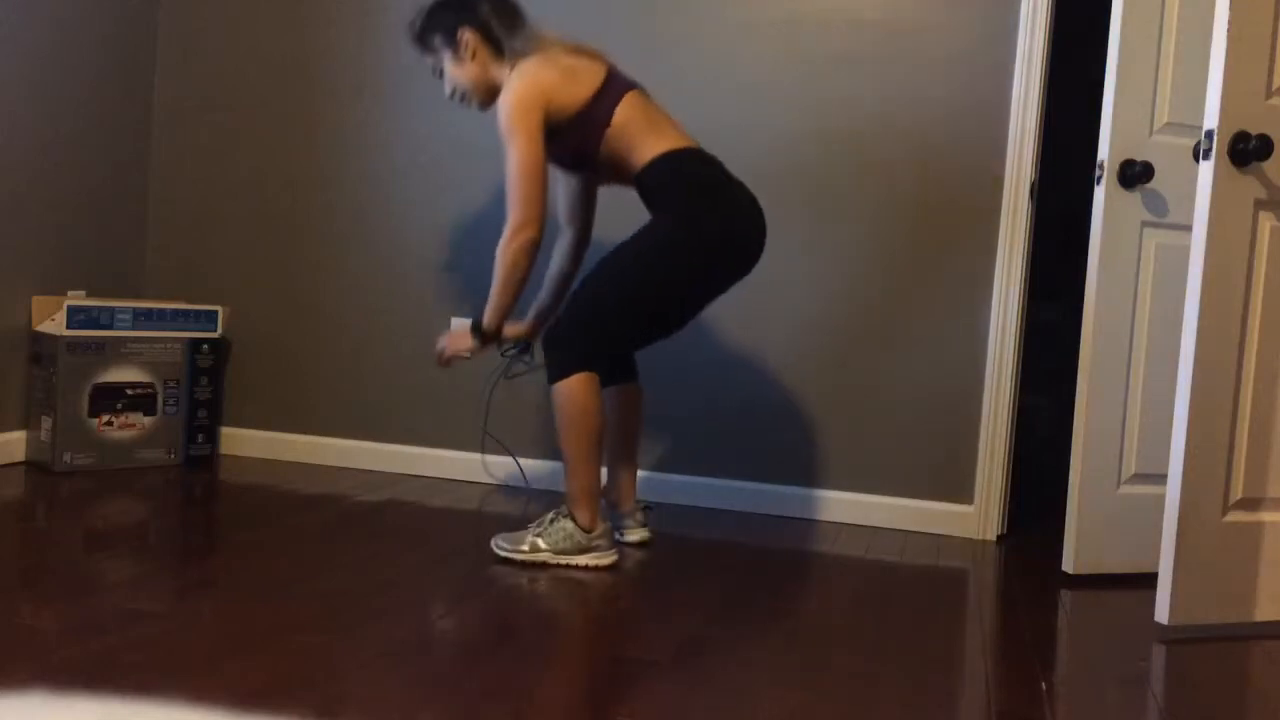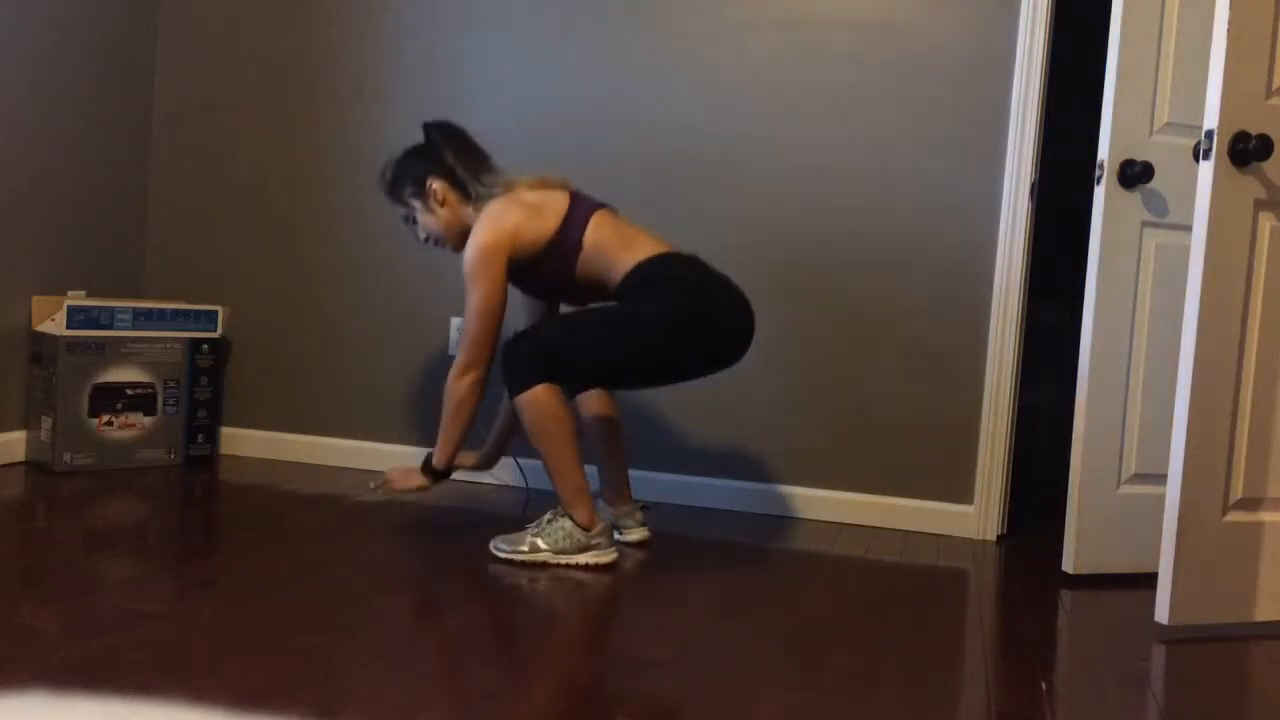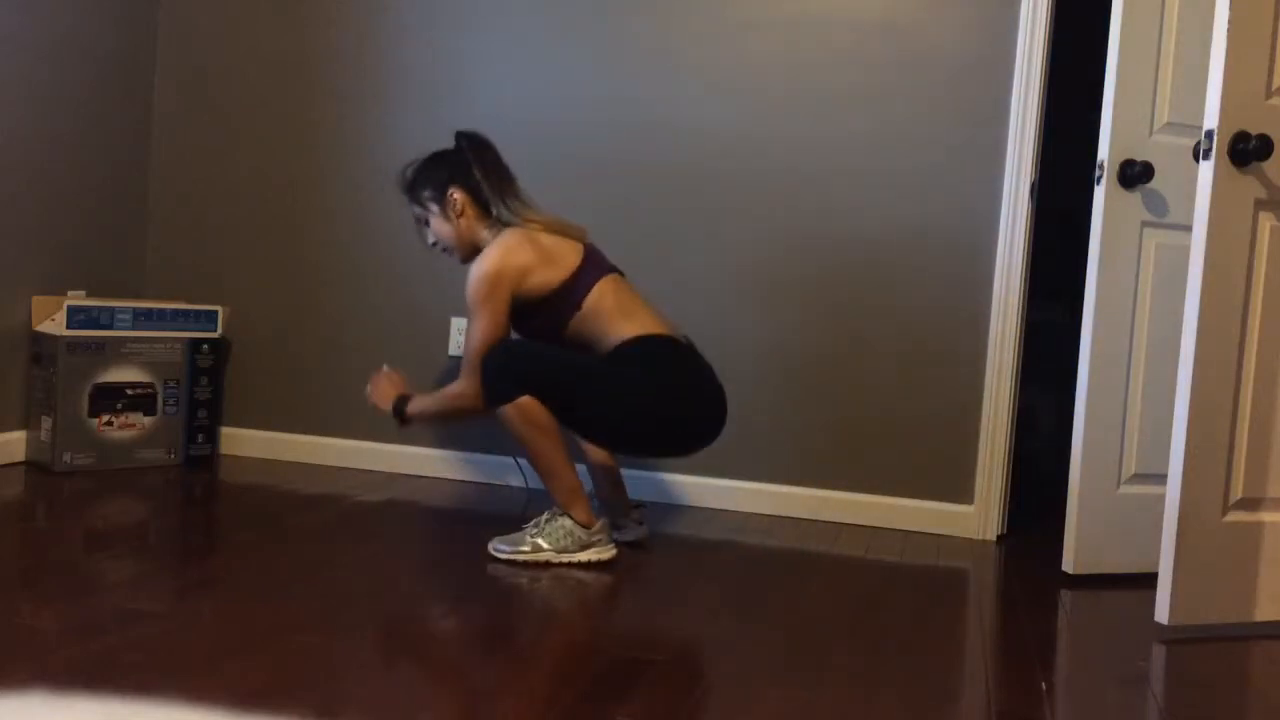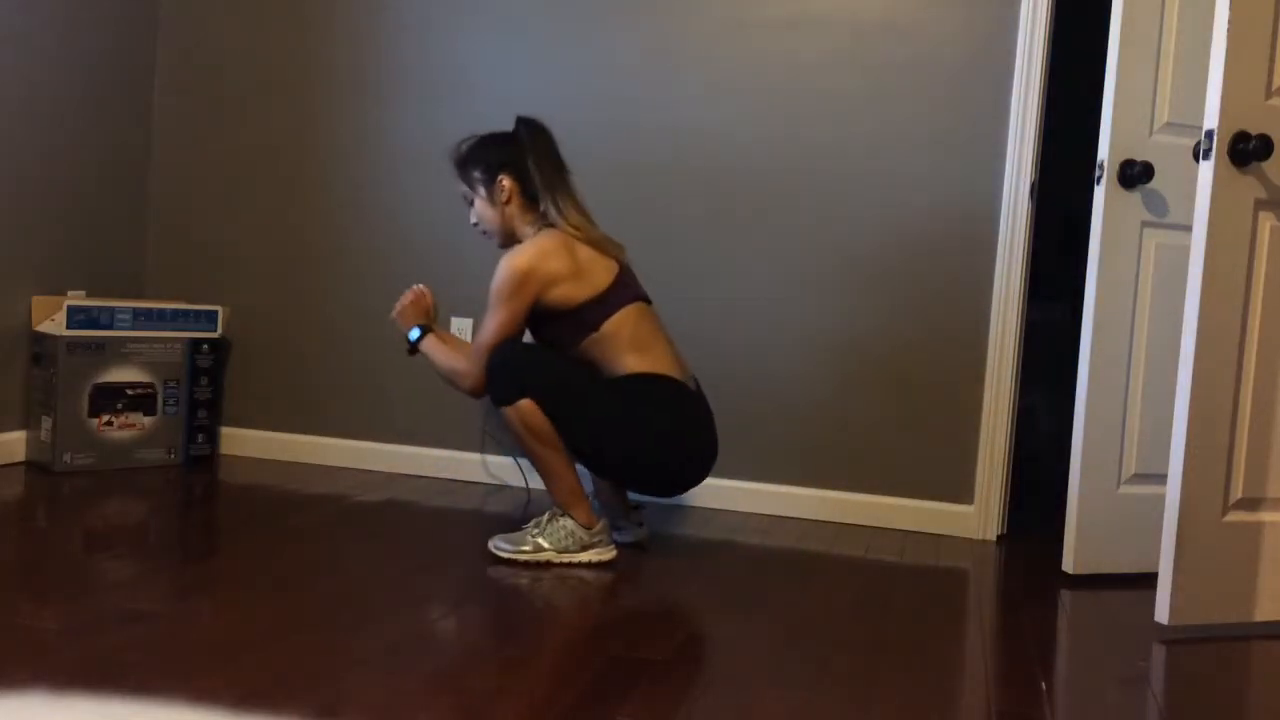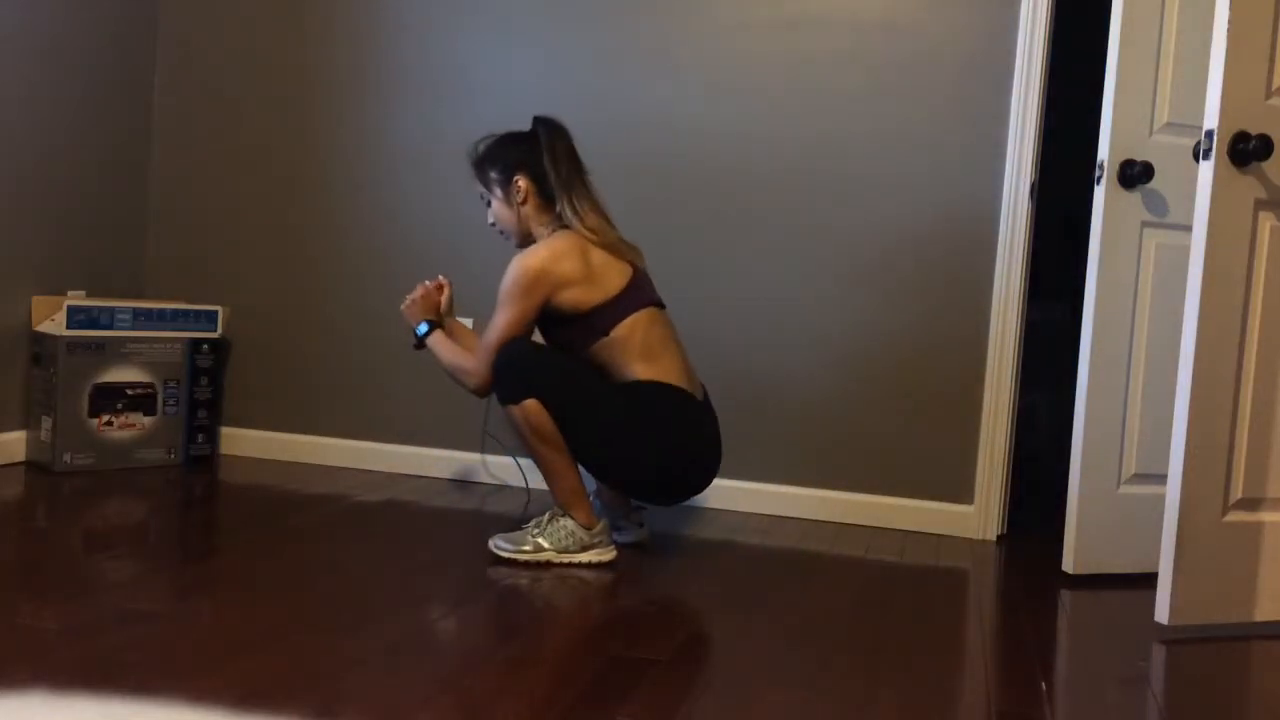
dt=0.5s
person 1, frame 1
left shoulder: (521, 88)
right shoulder: (554, 75)
left elbow: (524, 229)
right elbow: (574, 231)
left wrist: (484, 329)
right wrist: (532, 322)
left hip: (697, 213)
right hip: (721, 211)
left knee: (573, 343)
right knee: (602, 342)
left ankle: (583, 528)
right ankle: (623, 509)
person 1, frame 2
left shoulder: (489, 233)
right shoulder: (521, 211)
left elbow: (470, 368)
right elbow: (542, 363)
left wrist: (435, 465)
right wrist: (487, 454)
left hip: (688, 310)
right hip: (705, 305)
left knee: (528, 359)
right knee: (574, 354)
left ankle: (582, 528)
right ankle: (621, 509)
person 1, frame 3
left shoulder: (495, 263)
right shoulder: (530, 240)
left elbow: (474, 392)
right elbow: (519, 382)
left wrist: (403, 405)
right wrist: (420, 402)
left hip: (665, 395)
right hip: (681, 386)
left knee: (506, 368)
right knee: (554, 376)
left ankle: (580, 527)
right ankle: (616, 513)
person 1, frame 4
left shoulder: (527, 260)
right shoulder: (570, 244)
left elbow: (475, 376)
left wrist: (418, 333)
right wrist: (435, 328)
left hip: (661, 436)
right hip: (678, 425)
left knee: (510, 368)
right knee: (543, 372)
left ankle: (581, 529)
right ankle: (615, 513)
person 1, frame 5
left shoulder: (540, 261)
right shoulder: (586, 246)
left elbow: (482, 375)
left wrist: (426, 327)
right wrist: (448, 321)
left hip: (666, 446)
right hip: (684, 435)
left knee: (517, 367)
right knee: (545, 373)
left ankle: (582, 529)
right ankle: (618, 511)
